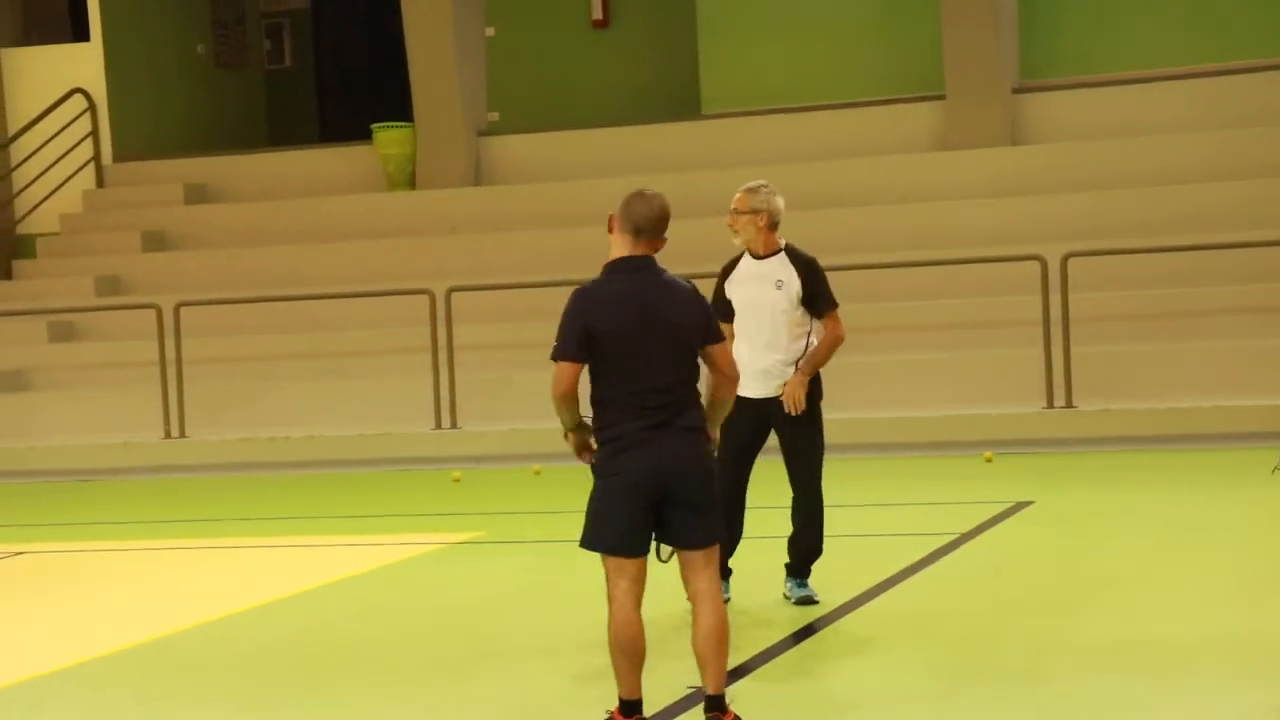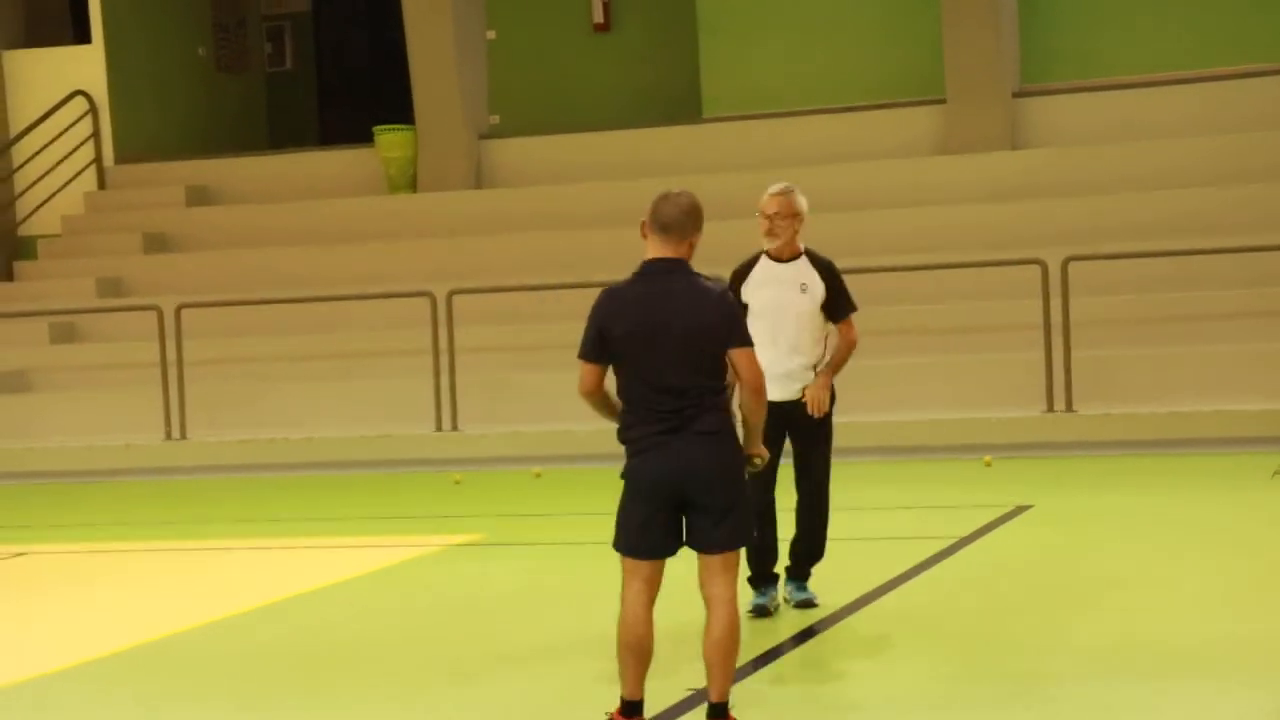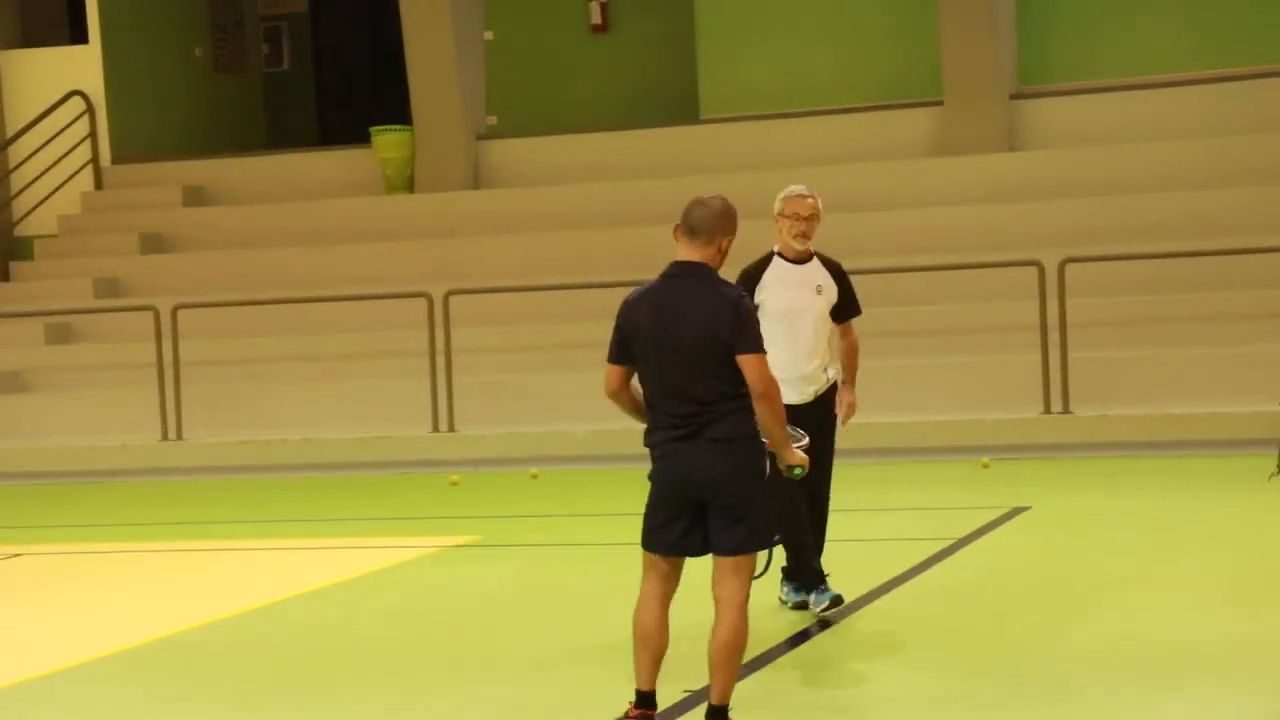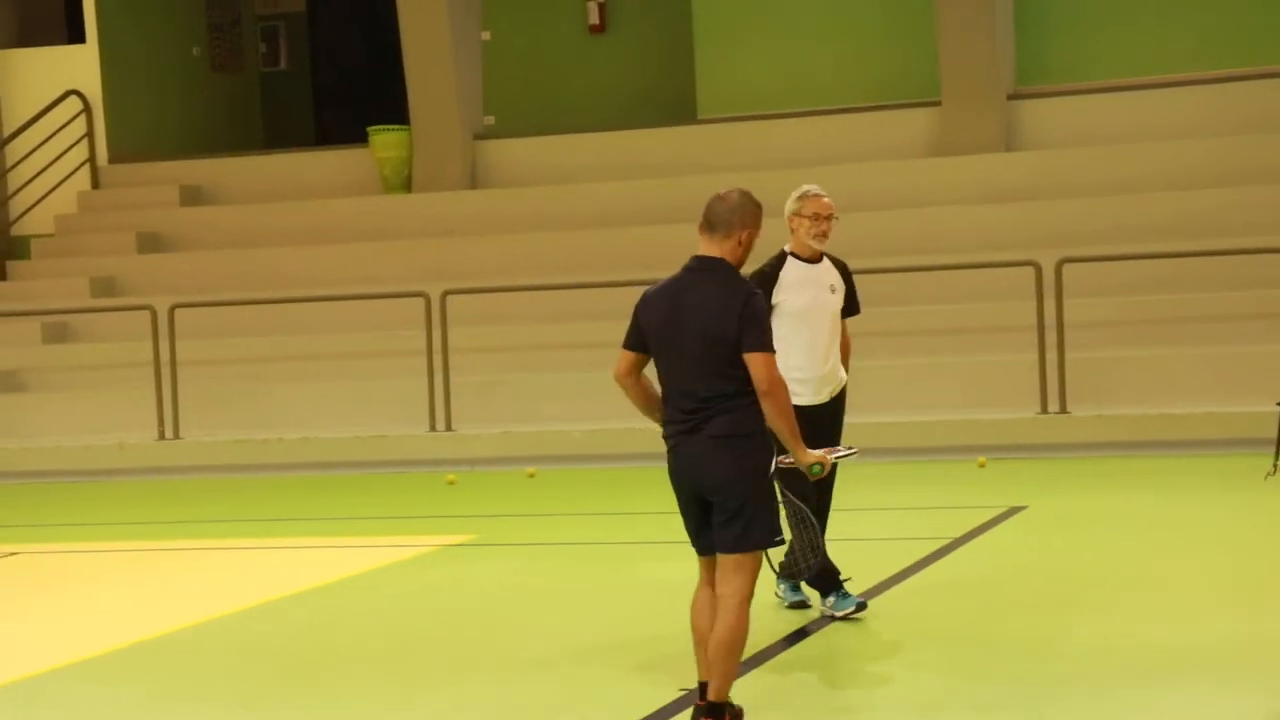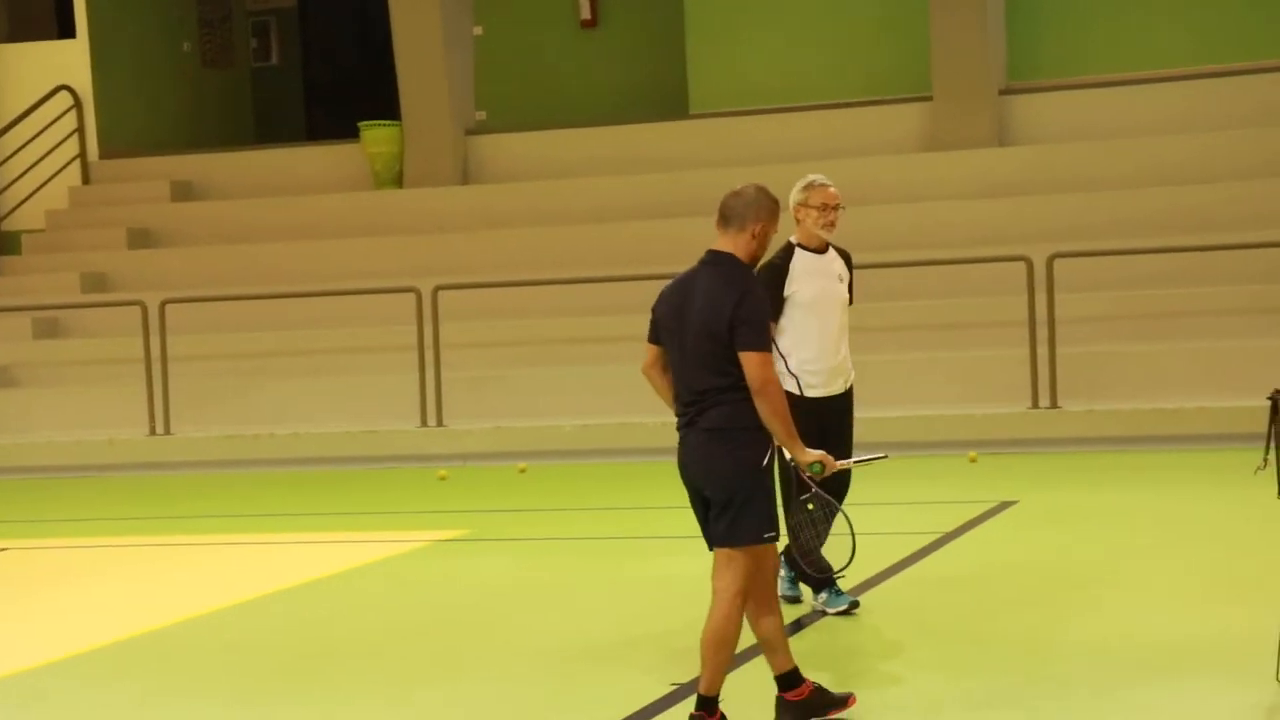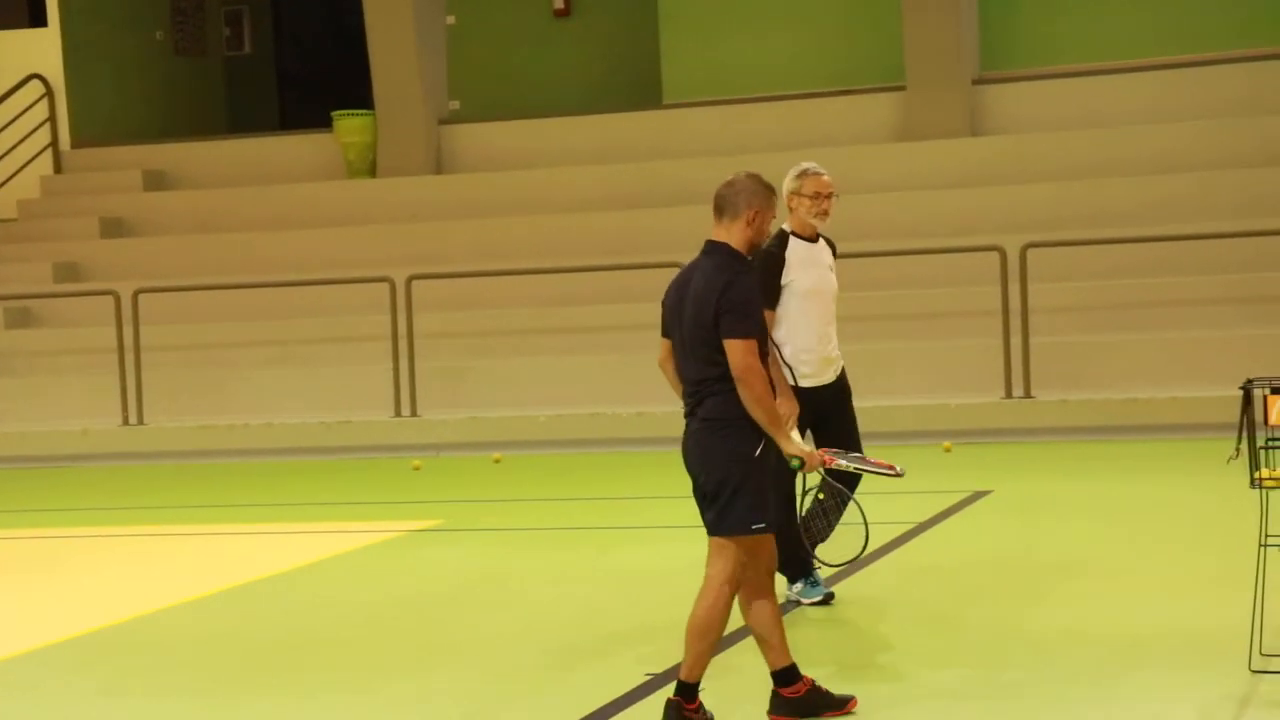
dt=0.2s
person 1, frame 1
left shoulder: (589, 300)
right shoulder: (687, 294)
left elbow: (563, 387)
right elbow: (727, 371)
left wrist: (577, 432)
right wrist: (709, 429)
left hip: (624, 460)
right hip: (689, 454)
left knee: (624, 593)
right knee: (704, 585)
person 1, frame 2
left shoulder: (613, 302)
right shoulder: (717, 298)
left elbow: (589, 386)
right elbow: (752, 381)
right wrist: (753, 440)
left hip: (648, 461)
right hip: (714, 457)
left knee: (638, 594)
right knee: (720, 591)
person 1, frame 3
left shoulder: (636, 306)
right shoulder: (733, 302)
left elbow: (614, 386)
right elbow: (761, 386)
right wrist: (783, 449)
left hip: (670, 462)
right hip: (733, 460)
left knee: (656, 587)
right knee: (730, 595)
person 1, frame 4
left shoulder: (655, 298)
right shoulder: (743, 298)
left elbow: (625, 373)
right elbow: (767, 385)
right wrist: (798, 449)
left hip: (684, 456)
right hip: (738, 456)
left knee: (710, 580)
right knee: (734, 592)
person 1, frame 5
left shoulder: (674, 291)
right shoulder: (743, 293)
left elbow: (653, 365)
right elbow: (762, 383)
right wrist: (797, 449)
left hip: (694, 450)
right hip: (736, 451)
left knee: (759, 575)
right knee: (734, 586)
person 1, frame 6
left shoulder: (683, 281)
right shoulder: (735, 281)
left elbow: (667, 358)
right elbow: (745, 371)
right wrist: (784, 439)
left hip: (702, 439)
right hip: (735, 442)
left knee: (757, 569)
right knee: (726, 575)
person 2, frame 1
left shoulder: (801, 266)
right shoulder: (732, 274)
left elbow: (833, 332)
right elbow: (724, 338)
left wrist: (801, 375)
left hip: (797, 394)
right hip: (746, 396)
left knee: (806, 487)
right knee: (727, 484)
left ankle: (798, 576)
right ankle: (717, 576)
person 2, frame 2
left shoulder: (821, 271)
right shoulder: (746, 274)
left elbow: (848, 335)
left wrist: (825, 378)
left hip: (810, 397)
right hip: (761, 398)
left knee: (813, 492)
right knee: (757, 490)
left ankle: (798, 578)
right ankle: (763, 582)
person 2, frame 3
left shoulder: (831, 273)
right shoulder: (755, 276)
left elbow: (847, 336)
left wrist: (848, 385)
left hip: (820, 398)
left knee: (815, 496)
right knee: (786, 495)
left ankle: (796, 580)
right ankle: (812, 583)
person 2, frame 4
left shoulder: (838, 272)
right shoulder: (768, 276)
left wrist: (844, 381)
left hip: (829, 400)
right hip: (787, 405)
left knee: (820, 498)
right knee: (801, 497)
left ankle: (791, 575)
right ankle: (829, 587)
person 2, frame 5
left shoulder: (842, 261)
right shoulder: (777, 268)
left hip: (839, 392)
right hip: (796, 396)
left knee: (835, 487)
right knee: (801, 493)
left ankle: (793, 562)
right ankle: (822, 584)
person 2, frame 6
left shoulder: (827, 249)
right shoulder: (772, 255)
right wrist: (782, 391)
left hip: (831, 381)
right hip: (790, 386)
left knee: (848, 470)
right knee: (783, 483)
left ankle: (794, 549)
right ankle: (798, 572)
